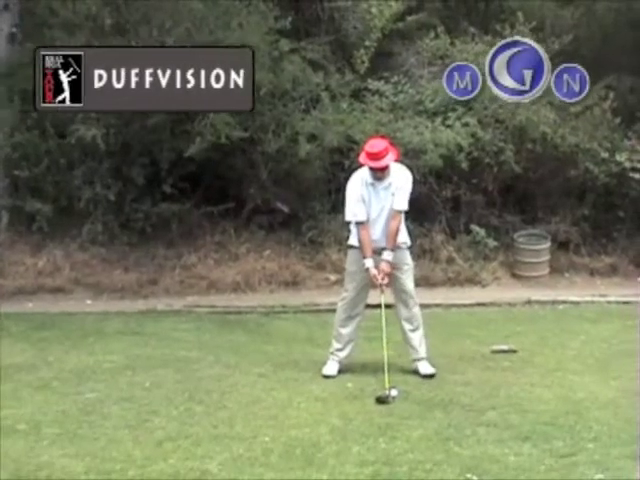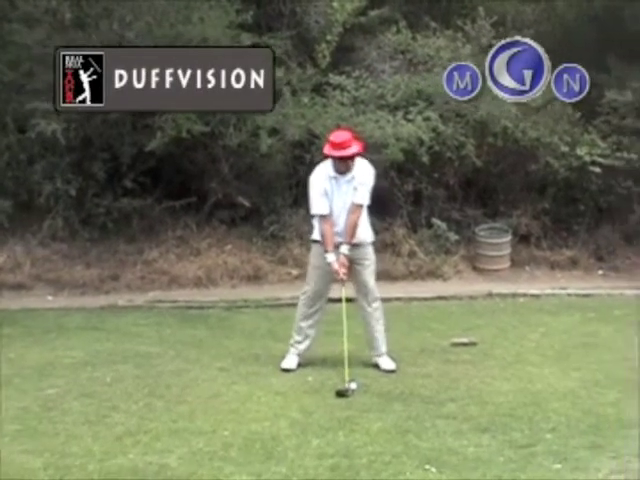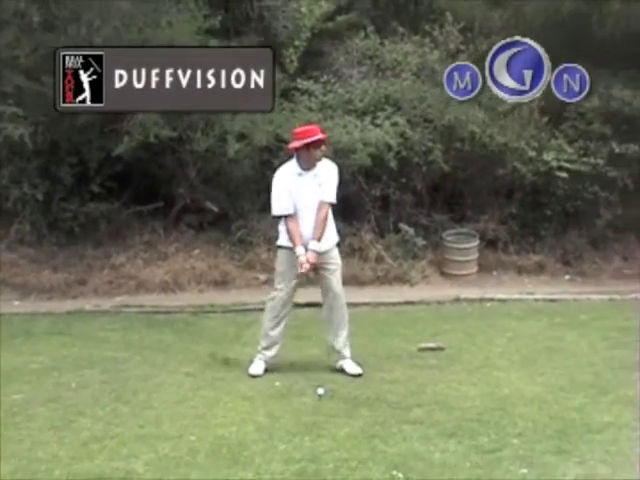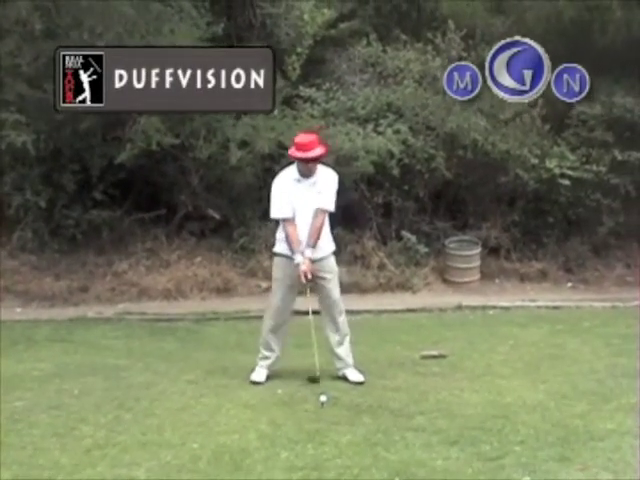
dt=1s
person 1, frame 1
left shoulder: (402, 175)
right shoulder: (356, 182)
left elbow: (396, 218)
right elbow: (361, 226)
left wrist: (387, 257)
right wrist: (369, 264)
left hip: (396, 247)
right hip: (362, 248)
left knee: (408, 299)
right knee: (349, 301)
left ankle: (420, 357)
right ankle: (336, 357)
person 1, frame 2
left shoulder: (365, 170)
right shoulder: (319, 176)
left elbow: (355, 212)
right elbow: (324, 220)
left wrist: (345, 251)
right wrist: (331, 257)
left hip: (359, 242)
right hip: (325, 241)
left knee: (370, 295)
right knee: (312, 294)
left ankle: (380, 352)
right ankle: (295, 350)
person 1, frame 3
left shoulder: (329, 169)
right shoulder: (283, 176)
left elbow: (323, 210)
right elbow: (289, 219)
left wrist: (313, 248)
right wrist: (300, 252)
left hip: (325, 246)
right hip: (291, 246)
left knee: (336, 298)
right knee: (279, 300)
left ankle: (343, 356)
right ankle: (264, 356)
person 1, frame 4
left shoulder: (329, 176)
right shoulder: (283, 181)
left elbow: (320, 217)
right elbow: (288, 223)
left wrist: (309, 254)
right wrist: (298, 258)
left hip: (321, 254)
right hip: (288, 254)
left knee: (334, 307)
right knee: (277, 309)
left ankle: (345, 364)
right ankle: (264, 363)
